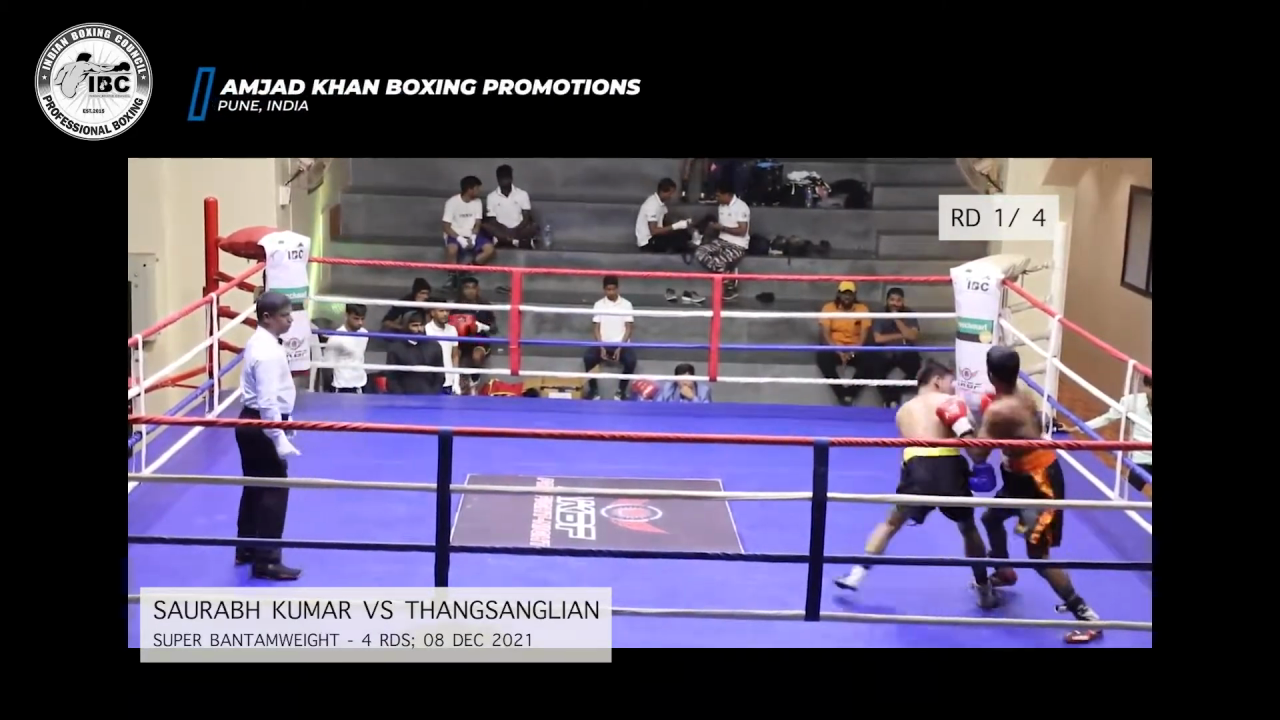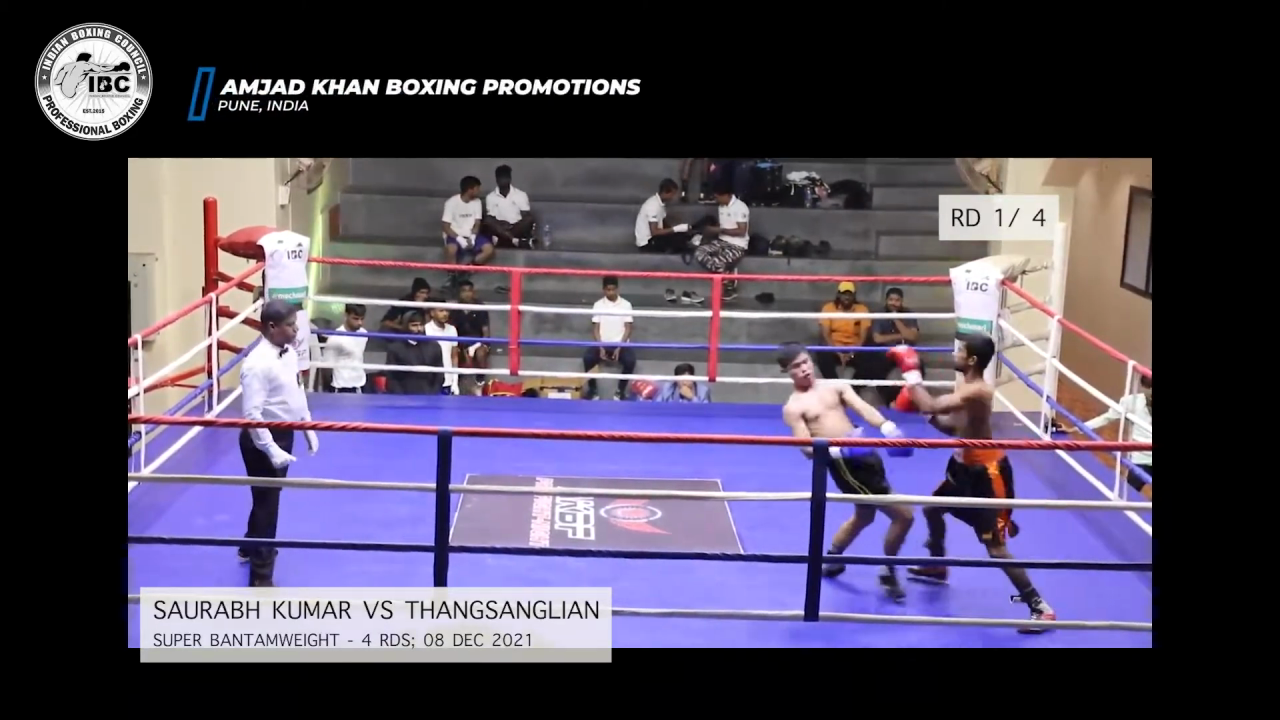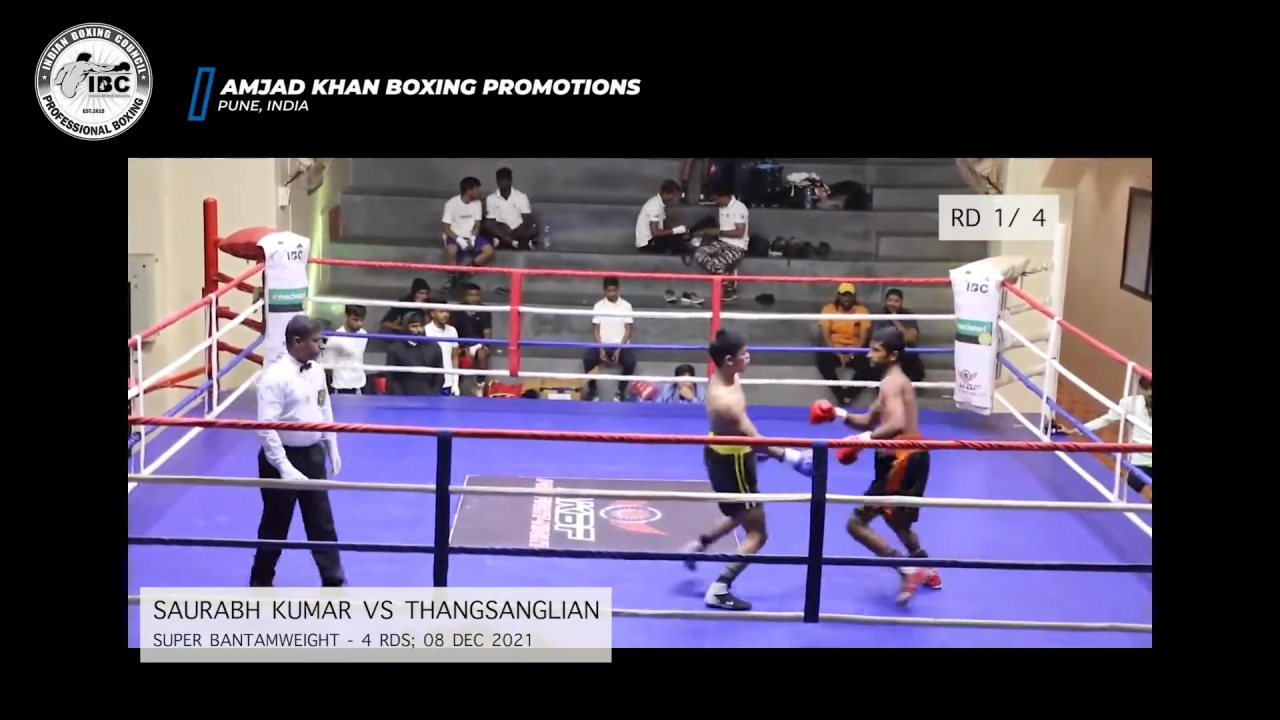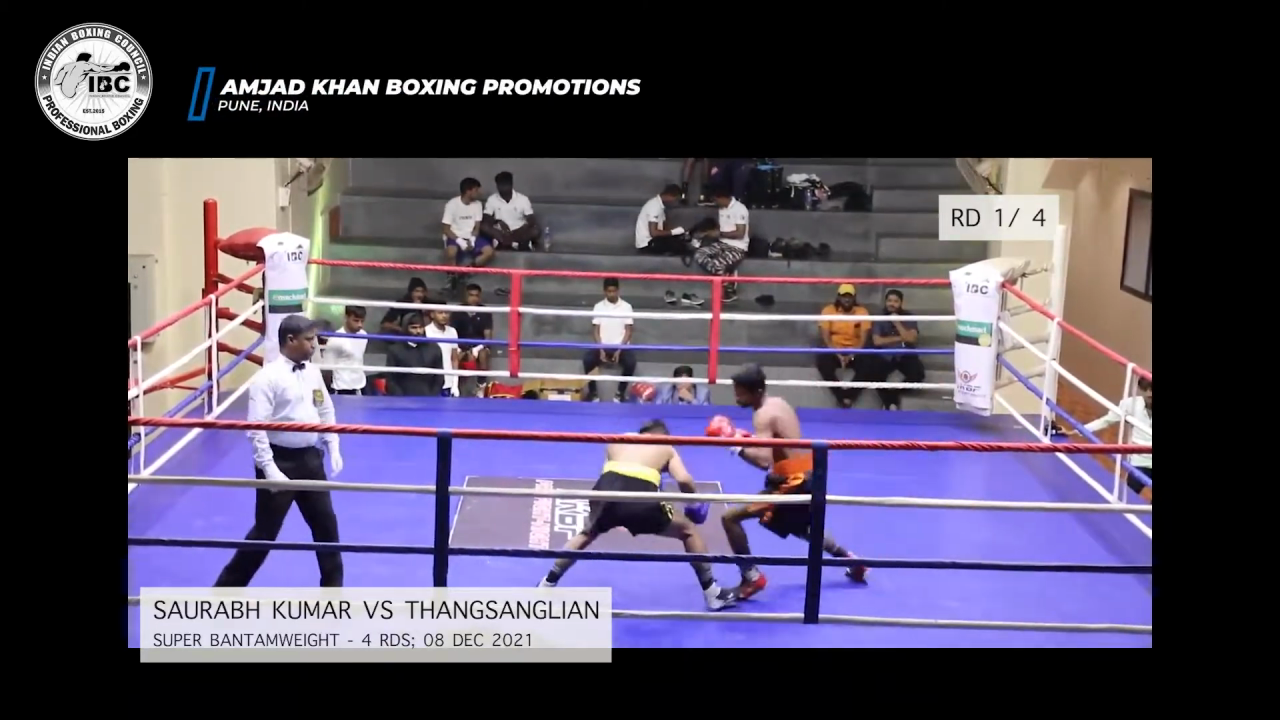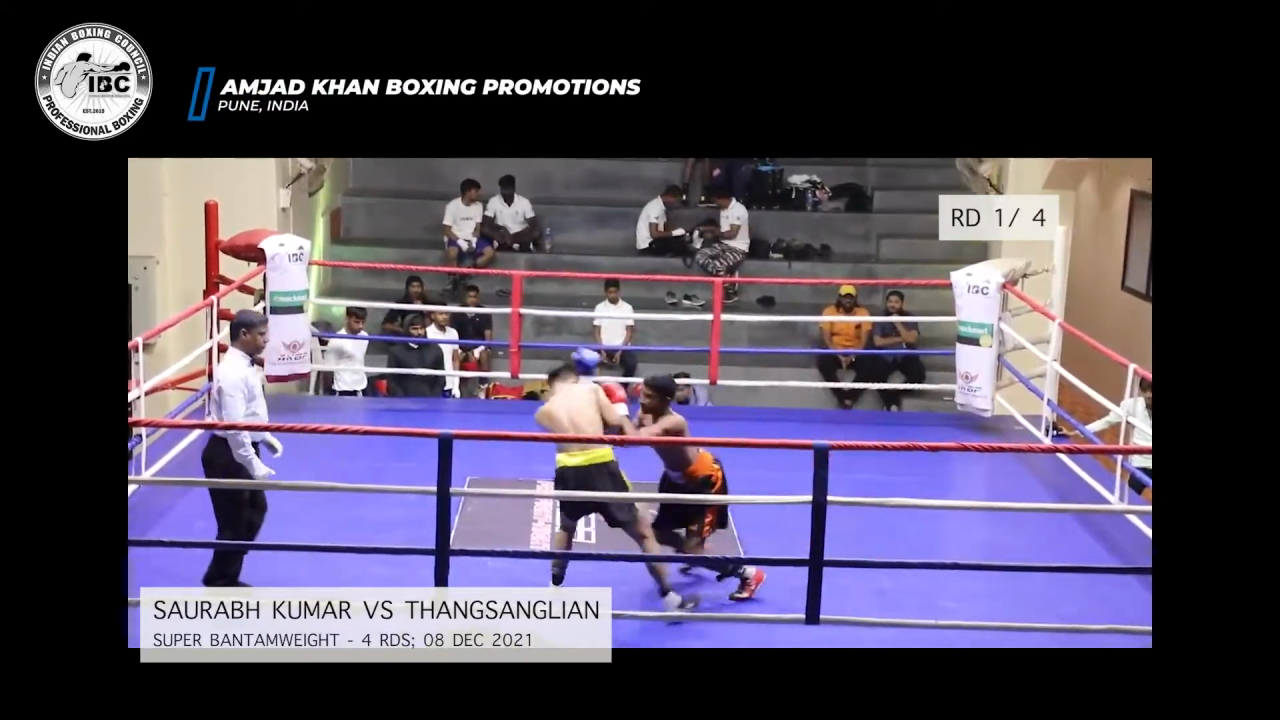
dt=0.4s
person 1, frame 1
left shoulder: (264, 342)
right shoulder: (267, 351)
right elbow: (267, 401)
left wrist: (285, 420)
right wrist: (280, 439)
left hip: (252, 424)
right hip: (262, 426)
left knee: (255, 488)
right knee: (274, 491)
left ankle: (247, 549)
right ankle: (267, 561)
person 1, frame 2
left shoulder: (289, 354)
right shoulder: (258, 363)
left elbow: (298, 394)
right elbow: (252, 413)
left wrist: (309, 429)
right wrist: (271, 450)
left hip: (284, 434)
right hip: (265, 441)
left knee: (270, 499)
right knee: (267, 502)
left ankle: (252, 546)
right ankle: (261, 576)
person 1, frame 3
left shoulder: (316, 372)
right shoulder: (274, 378)
left elbow: (325, 413)
right elbow: (266, 428)
left wrist: (332, 449)
right wrist: (283, 467)
left hip: (312, 455)
right hip: (282, 460)
left knee: (323, 522)
right knee: (276, 525)
left ankle: (333, 585)
right ankle: (261, 581)
person 1, frame 4
left shoulder: (312, 373)
right shoulder: (267, 378)
left elbow: (326, 413)
right elbow: (257, 429)
left wrist: (334, 450)
right wrist: (270, 470)
left hip: (310, 458)
right hip: (278, 461)
left knee: (326, 525)
right knee: (266, 530)
left ankle: (332, 587)
right ankle: (227, 586)
person 1, frame 5
left shoulder: (243, 366)
right shoulder: (232, 372)
right elbow: (235, 424)
left wrist: (267, 437)
right wrist: (254, 465)
left hip: (241, 452)
right hip: (229, 455)
left knee: (254, 512)
right knee: (234, 523)
left ankle: (223, 576)
right ankle: (221, 590)
person 2, frame 1
left shoulder: (999, 410)
right shoulder: (1022, 399)
left elbow: (978, 451)
left hip: (1037, 479)
right hip: (1023, 474)
left knee: (1039, 557)
right knee: (990, 520)
left ankle: (1087, 617)
right ankle: (1004, 574)
person 2, frame 2
left shoulder: (975, 392)
right shoulder: (969, 387)
left elbow: (931, 407)
right elbow: (951, 427)
left wrist: (911, 372)
right wrist: (935, 415)
left hip: (986, 473)
right hip: (966, 467)
left knee: (995, 548)
right knee: (931, 510)
left ankle: (1041, 607)
right ankle: (936, 566)
person 2, frame 3
left shoulder: (891, 383)
right shoulder: (899, 380)
left elbow: (897, 425)
right elbow: (868, 420)
left wrist: (864, 439)
right wrist: (836, 413)
left hip: (902, 460)
right hip: (912, 458)
left knee: (856, 525)
right knee: (897, 519)
left ankle: (909, 571)
right ankle: (928, 572)
person 2, frame 4
left shoulder: (764, 416)
right shoulder: (779, 404)
left elbow: (764, 460)
left wrist: (737, 445)
right wrist: (746, 439)
left hip: (792, 482)
right hip: (805, 475)
left knee: (730, 518)
right knee: (802, 529)
left ankle: (753, 577)
right ankle: (852, 561)
person 2, frame 5
left shoulder: (672, 422)
right shoulder: (646, 414)
left hip: (705, 480)
right hip: (677, 478)
left knee: (692, 548)
right knee: (661, 534)
left ankle: (749, 574)
person 3, frame 1
left shoulder: (903, 410)
right shoulder: (949, 402)
right elbow: (961, 433)
left hip: (915, 468)
right hip: (947, 467)
left knee: (889, 526)
right knee: (968, 529)
left ankle: (857, 574)
right ankle: (984, 591)
person 3, frame 2
left shoulder: (835, 387)
right shoulder: (793, 407)
left elbow: (863, 409)
right elbow: (808, 448)
left wrist: (887, 428)
right wrist: (837, 452)
left hip: (864, 453)
right hip: (845, 463)
left knee: (864, 516)
right knee: (904, 516)
left ankle: (829, 561)
right ankle: (889, 575)
person 3, frame 3
left shoulder: (723, 379)
right shoulder: (727, 401)
right elbow: (755, 441)
right wrist: (794, 457)
left hip: (720, 455)
right hip: (730, 463)
left knee: (743, 516)
right knee: (757, 534)
left ankle: (698, 544)
right ankle: (718, 590)
person 3, frame 4
left shoulder: (616, 443)
right shoulder: (667, 448)
right elbow: (684, 480)
right wrist: (696, 503)
left hip: (608, 486)
right hip: (641, 494)
left knee: (586, 535)
right knee: (688, 531)
left ankle: (548, 584)
right ankle: (713, 594)
person 3, frame 5
left shoulder: (543, 413)
right shoulder: (591, 390)
right elbow: (617, 422)
left hip: (569, 475)
right hip: (604, 471)
left knee: (566, 529)
right knee: (643, 535)
left ankle: (555, 588)
right ankle: (670, 598)
